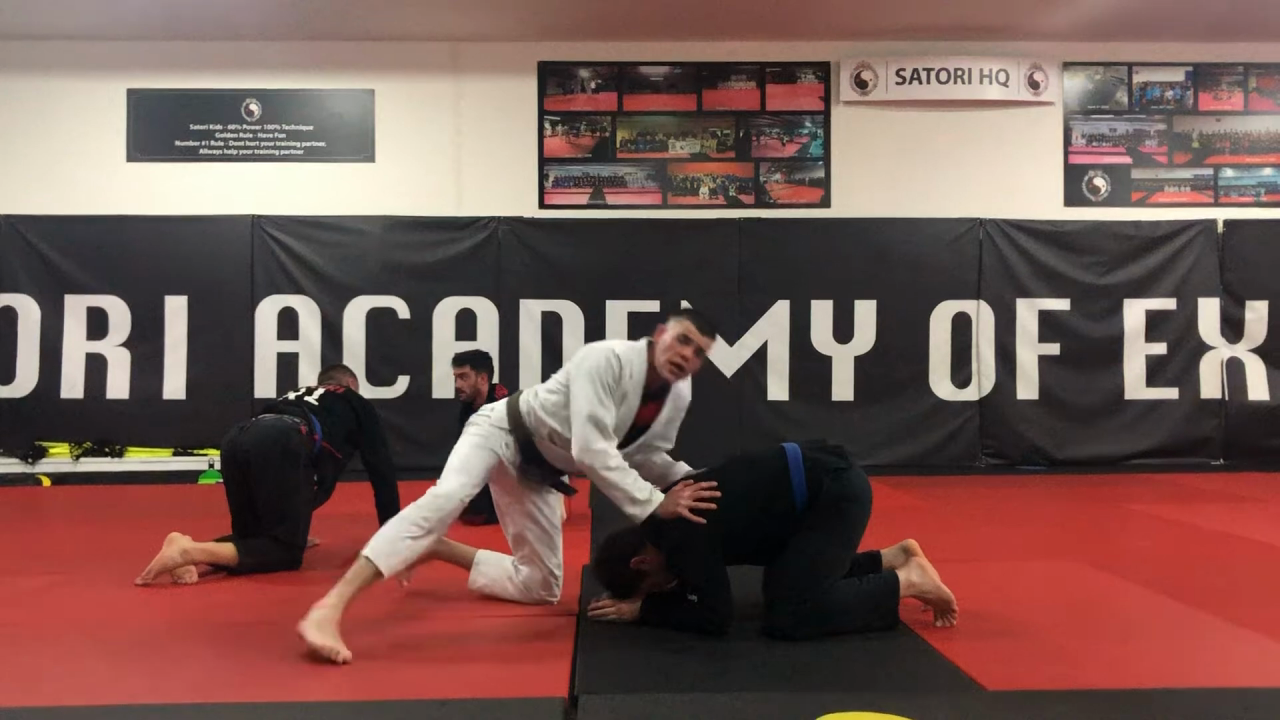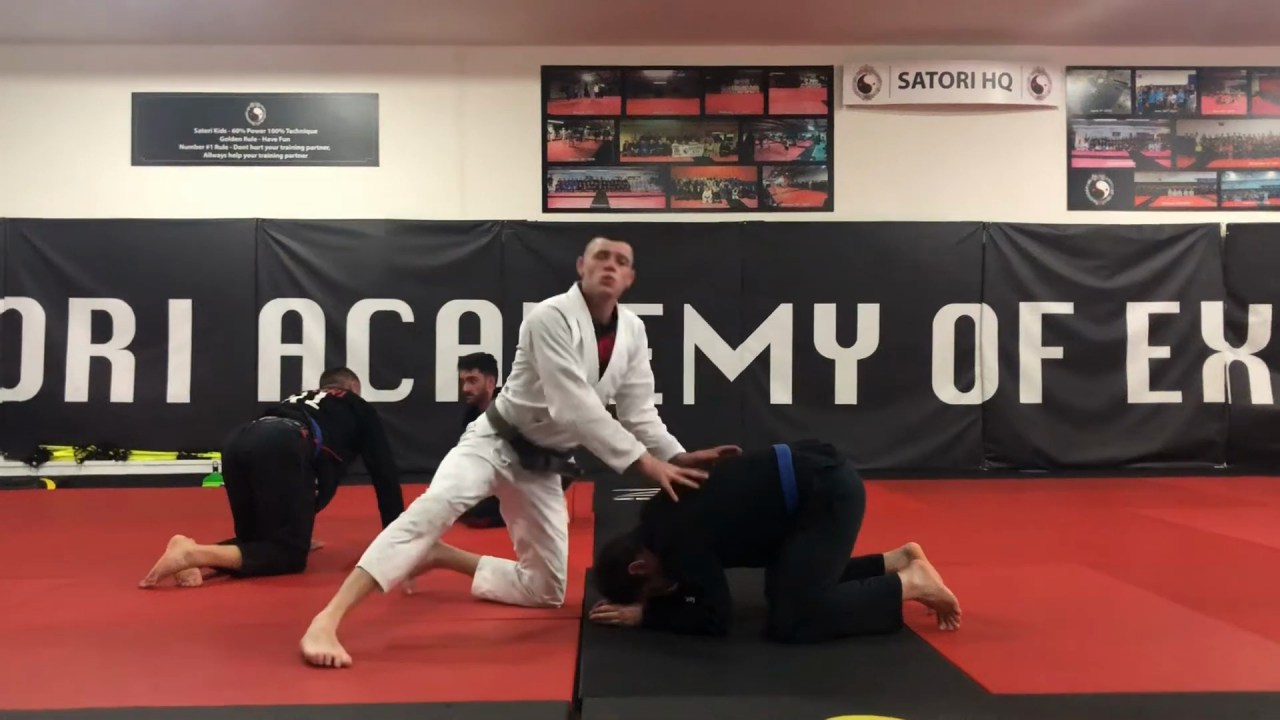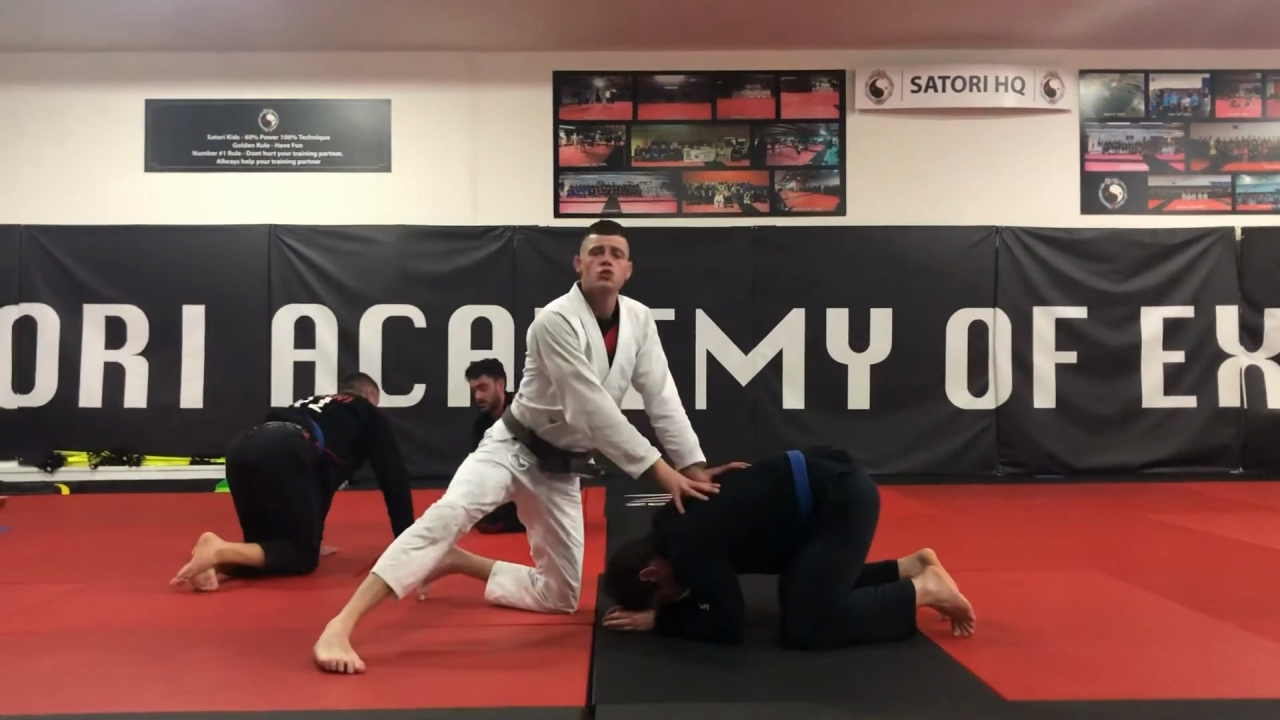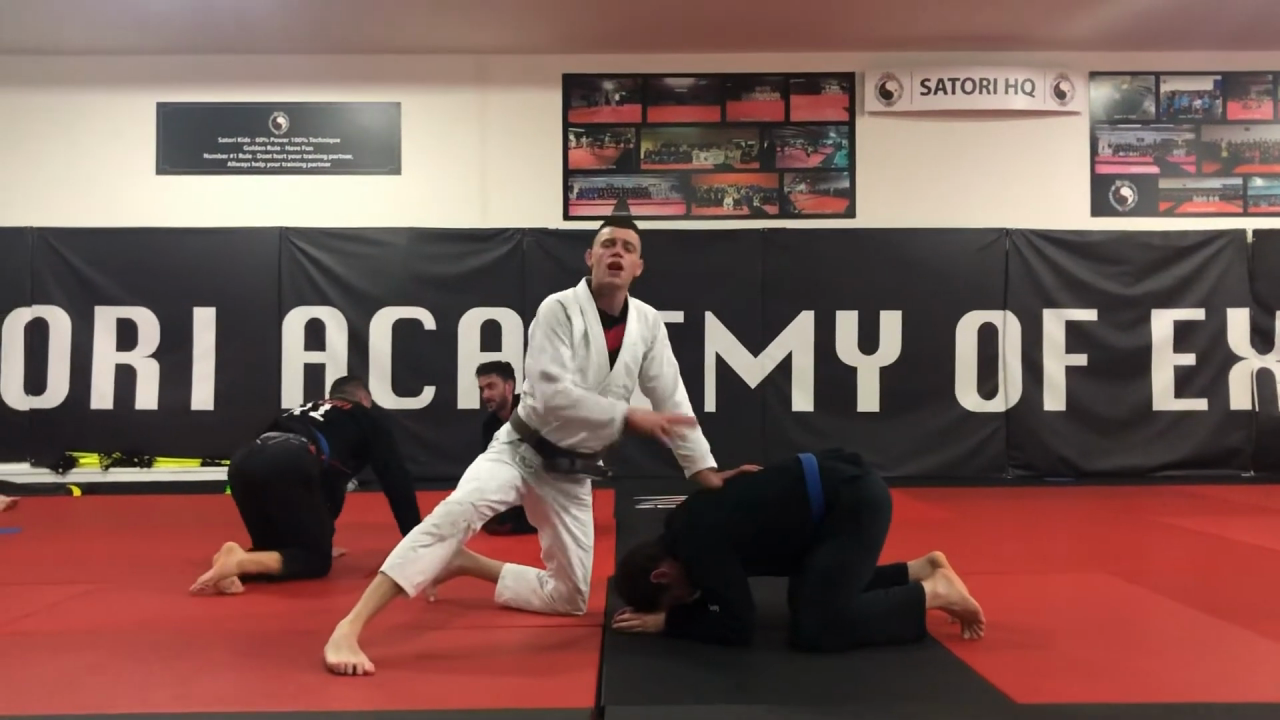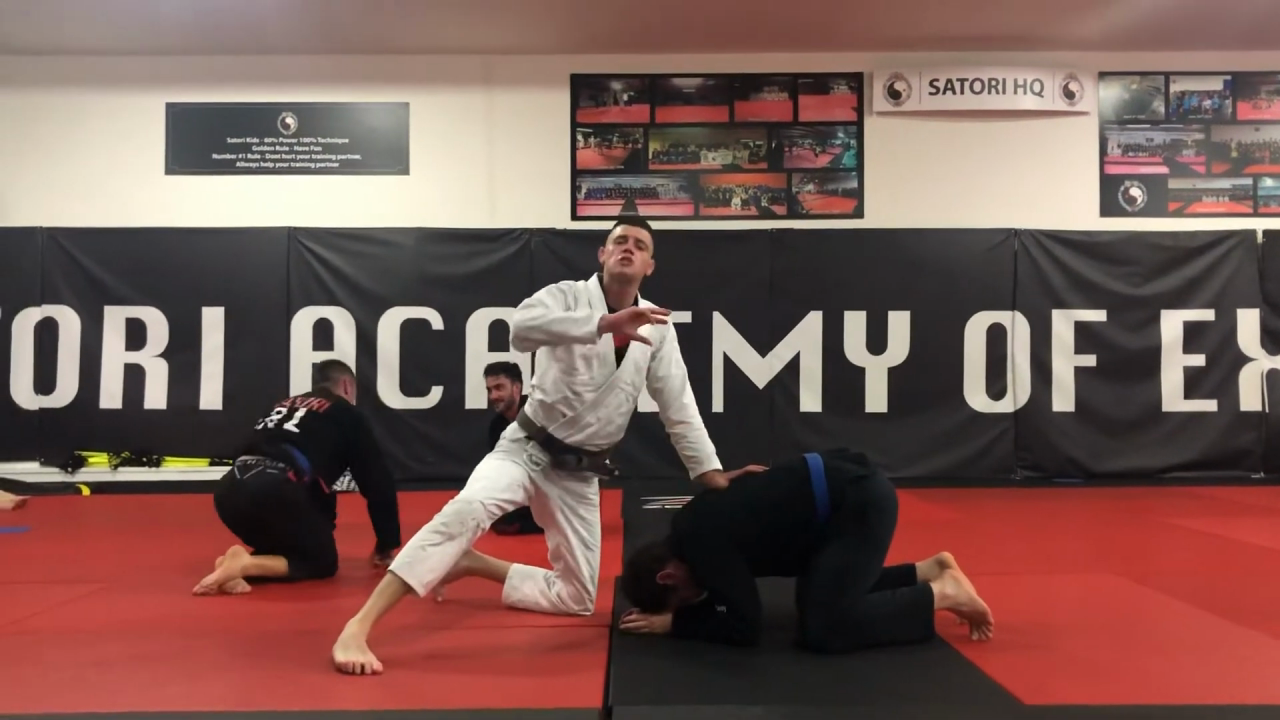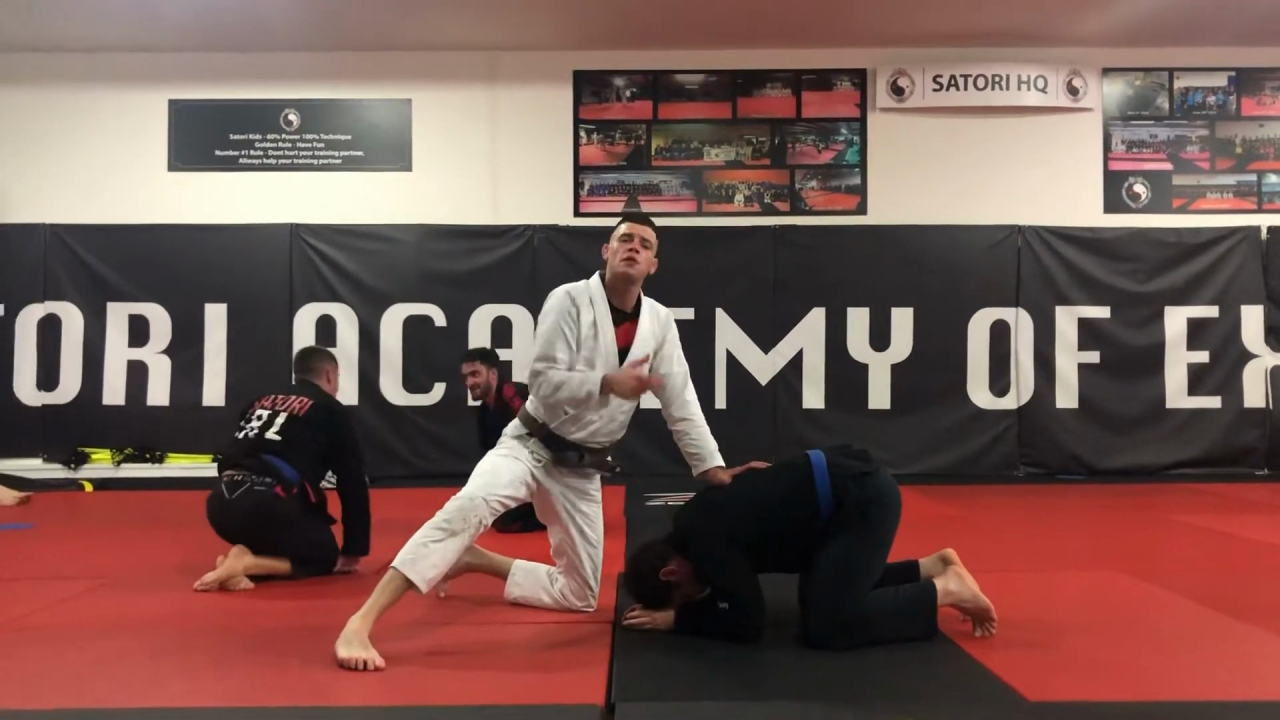
dt=0.4s
person 1, frame 1
left shoulder: (678, 397)
right shoulder: (608, 358)
left elbow: (643, 454)
right elbow: (592, 450)
left wrist: (685, 480)
right wrist: (657, 504)
left hip: (539, 469)
right hip: (503, 432)
left knee: (542, 587)
right knee: (449, 496)
left ankle: (435, 548)
right ankle: (330, 608)
person 1, frame 2
left shoulder: (633, 330)
right shoulder: (551, 317)
left elbow: (639, 411)
right elbow: (575, 406)
left wrist: (679, 457)
right wrist: (644, 462)
left hip: (542, 464)
right hip: (496, 441)
left knee: (547, 590)
right knee: (439, 504)
left ankle: (439, 556)
right ankle: (329, 619)
person 1, frame 3
left shoulder: (639, 319)
right shoulder: (556, 321)
left elbow: (662, 399)
right elbow: (592, 410)
left wrist: (694, 465)
right wrist: (659, 468)
left hip: (562, 468)
right hip: (515, 448)
left knee: (561, 595)
right knee: (452, 513)
left ankle: (454, 561)
right ankle: (341, 626)
person 1, frame 4
left shoulder: (648, 323)
right shoulder: (560, 309)
left elbow: (671, 400)
right elbow: (553, 396)
left wrist: (705, 468)
right wrist: (630, 416)
left hip: (573, 470)
right hip: (523, 449)
left knee: (570, 598)
right knee: (459, 512)
left ankle: (463, 564)
right ankle: (350, 628)
person 1, frame 5
left shoulder: (656, 325)
right shoulder: (570, 294)
left elbow: (679, 406)
right elbow: (523, 327)
left wrist: (712, 472)
right wrist: (607, 323)
left hip: (579, 471)
right hip: (529, 448)
left knee: (577, 599)
right knee: (467, 511)
left ankle: (469, 564)
right ankle: (358, 627)
person 1, frame 6
left shoulder: (659, 321)
right shoulder: (571, 299)
left elbow: (681, 403)
right elbow: (543, 381)
left wrist: (714, 470)
right wrist: (608, 382)
left hip: (581, 467)
right hip: (531, 445)
left knee: (580, 596)
right knee: (468, 508)
left ankle: (472, 560)
right ankle: (360, 624)
person 2, frame 1
left shoulder: (681, 536)
right shoulder: (666, 517)
left elbow: (715, 617)
right elbow: (700, 585)
left wrist: (641, 608)
right wrist: (635, 596)
left hip: (836, 492)
right hip: (823, 481)
left knee: (787, 617)
right knee: (784, 583)
left ankle: (907, 580)
right ankle: (895, 558)
person 2, frame 2
left shoulder: (675, 537)
right shoulder: (661, 520)
left elbow: (715, 618)
right elbow: (699, 588)
left wrist: (643, 612)
right wrist: (644, 600)
left hip: (828, 491)
right hip: (817, 479)
left knee: (790, 619)
right knee: (786, 586)
left ankle: (909, 583)
right ankle: (898, 560)
person 2, frame 3
left shoulder: (689, 545)
right shoulder: (673, 528)
left elbow: (728, 625)
right elbow: (713, 595)
left wrist: (655, 618)
right wrist: (659, 607)
left hip: (843, 498)
right hip: (830, 487)
left knee: (804, 626)
right knee: (801, 593)
left ankle: (923, 589)
right ankle: (913, 566)
person 2, frame 4
left shoulder: (699, 544)
right shoulder: (686, 528)
left elbow: (738, 627)
right elbow: (723, 597)
left wrist: (665, 620)
right wrist: (674, 609)
left hip: (855, 500)
right hip: (842, 490)
left knee: (814, 629)
right knee: (807, 598)
left ankle: (933, 592)
right ankle: (922, 569)
person 2, frame 5
left shoulder: (702, 543)
right shoulder: (692, 529)
left elbow: (745, 627)
right elbow: (731, 597)
left wrist: (671, 620)
right wrist: (676, 610)
left hip: (861, 500)
right hip: (847, 489)
left knee: (822, 629)
right knee: (820, 597)
left ankle: (942, 593)
right ankle: (930, 570)
person 2, frame 6
left shoulder: (704, 541)
right shoulder: (692, 526)
left elbow: (748, 623)
right elbow: (734, 594)
left wrist: (674, 617)
right wrist: (675, 606)
left hip: (864, 497)
right hip: (850, 485)
left knee: (825, 626)
right knee: (820, 595)
left ankle: (945, 590)
right ankle: (935, 566)
person 3, frame 1
left shoulder: (297, 397)
right shoulder: (358, 405)
right elbow: (381, 468)
left wrist: (293, 530)
left hip: (237, 440)
right hip: (281, 447)
left knee: (254, 535)
right knee: (286, 551)
left ankle: (192, 554)
right ankle: (191, 551)
person 3, frame 2
left shoulder: (299, 400)
right shoulder: (360, 409)
right elbow: (384, 472)
left wrist: (298, 532)
left hip: (238, 442)
right hip: (280, 450)
left knee: (257, 538)
right knee: (289, 554)
left ankle: (197, 558)
right ankle: (194, 554)
person 3, frame 3
left shoulder: (315, 404)
right shoulder: (369, 415)
right elbow: (394, 478)
left wrist: (311, 538)
left hip: (242, 447)
right hip: (283, 455)
left knee: (267, 543)
right knee: (302, 555)
left ankle: (216, 563)
right ankle: (219, 551)
person 3, frame 4
left shoulder: (305, 411)
right shoulder: (367, 419)
right elbow: (396, 480)
left wrist: (320, 539)
left hip: (244, 462)
right hip: (289, 467)
left knee: (276, 547)
right knee: (316, 560)
left ankle: (234, 561)
right ankle: (240, 561)
person 3, frame 5
left shoulder: (283, 406)
right shoulder: (347, 416)
right elbow: (377, 481)
right wrist: (386, 545)
left hip: (230, 491)
right hip: (274, 493)
left knee: (284, 548)
right knee: (322, 562)
left ankle: (237, 561)
right ankle: (244, 564)
person 3, frame 6
left shoulder: (260, 402)
right shoulder: (332, 411)
right elbow: (353, 483)
right wrist: (353, 550)
left hip: (222, 504)
right hip: (266, 505)
right knee: (325, 558)
left ankle: (242, 557)
right ankle: (246, 563)
